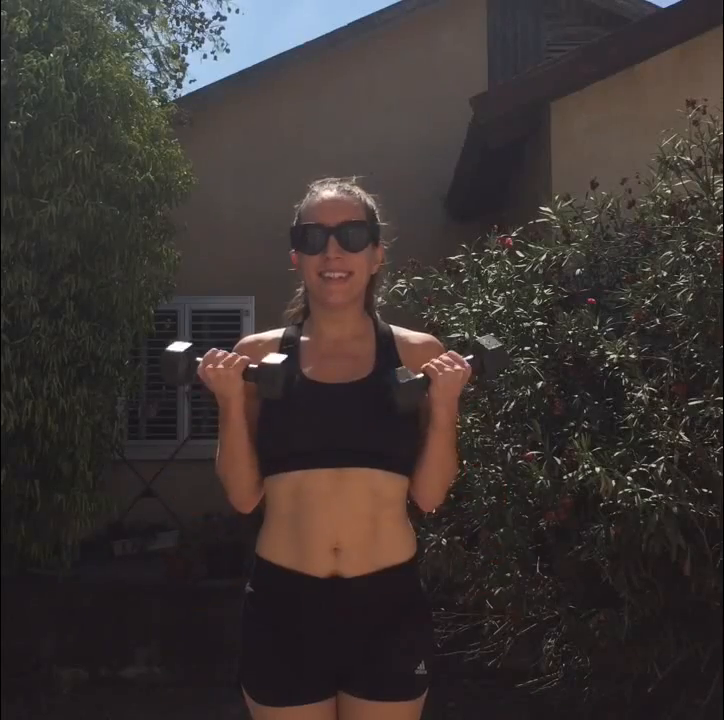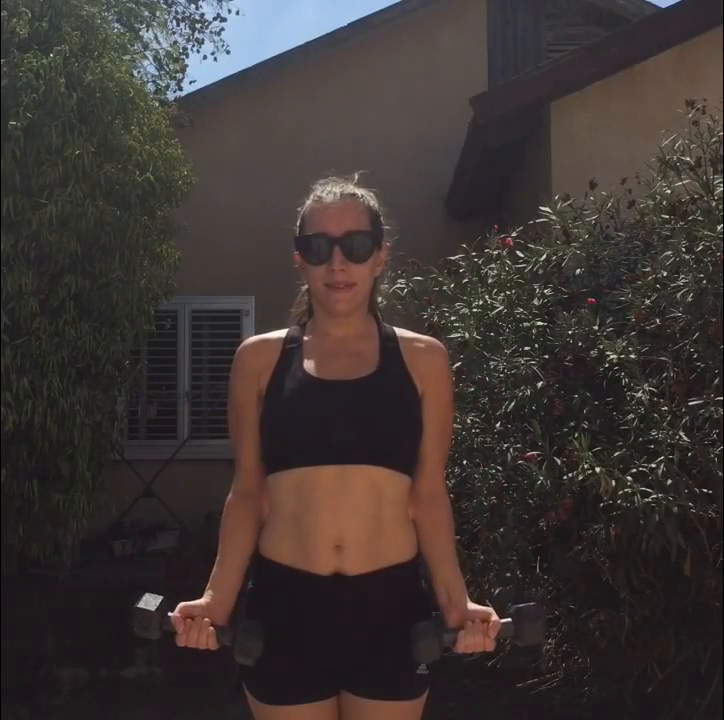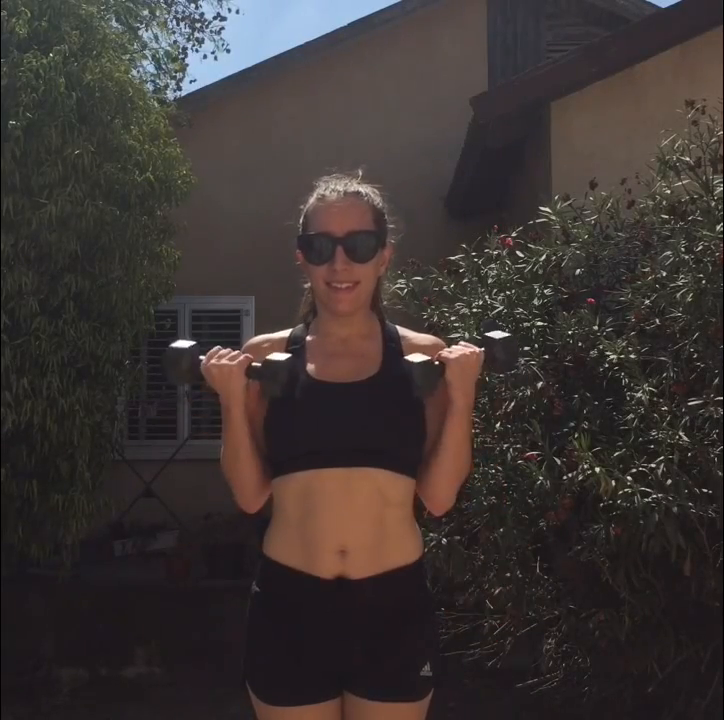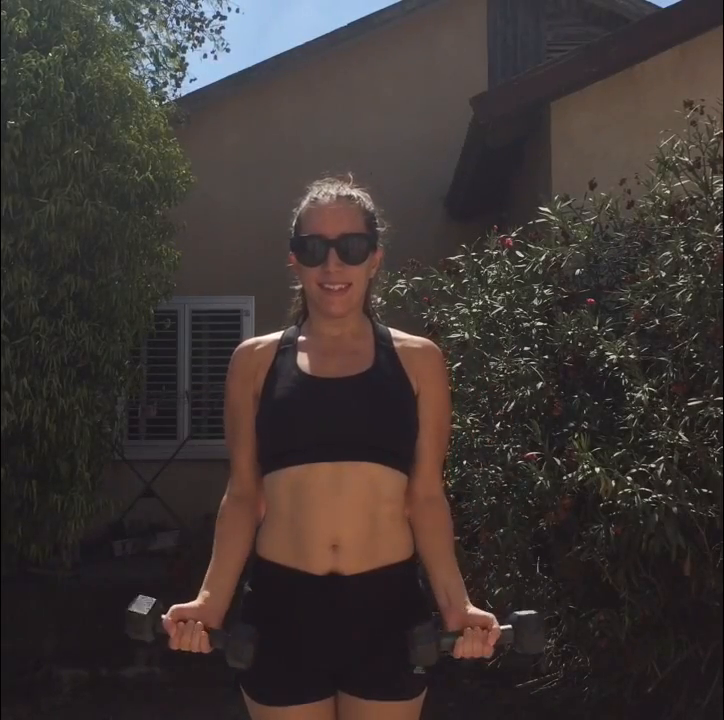
dt=1s
person 1, frame 1
left shoulder: (418, 353)
right shoulder: (257, 354)
left elbow: (428, 494)
right elbow: (244, 495)
left wrist: (444, 407)
right wrist: (229, 402)
left hip: (389, 605)
right hip: (284, 604)
person 1, frame 2
left shoulder: (423, 359)
right shoulder: (260, 358)
left elbow: (429, 493)
right elbow: (248, 490)
left wrist: (456, 599)
right wrist: (218, 595)
left hip: (390, 604)
right hip: (286, 602)
person 1, frame 3
left shoulder: (425, 356)
right shoulder: (265, 356)
left elbow: (439, 496)
right elbow: (251, 494)
left wrist: (461, 398)
right wrist: (232, 402)
left hip: (395, 607)
right hip: (290, 606)
person 1, frame 4
left shoulder: (418, 360)
right shoulder: (256, 360)
left elbow: (427, 495)
right elbow: (243, 493)
left wrist: (455, 601)
right wrist: (212, 597)
left hip: (387, 605)
right hip: (283, 605)
